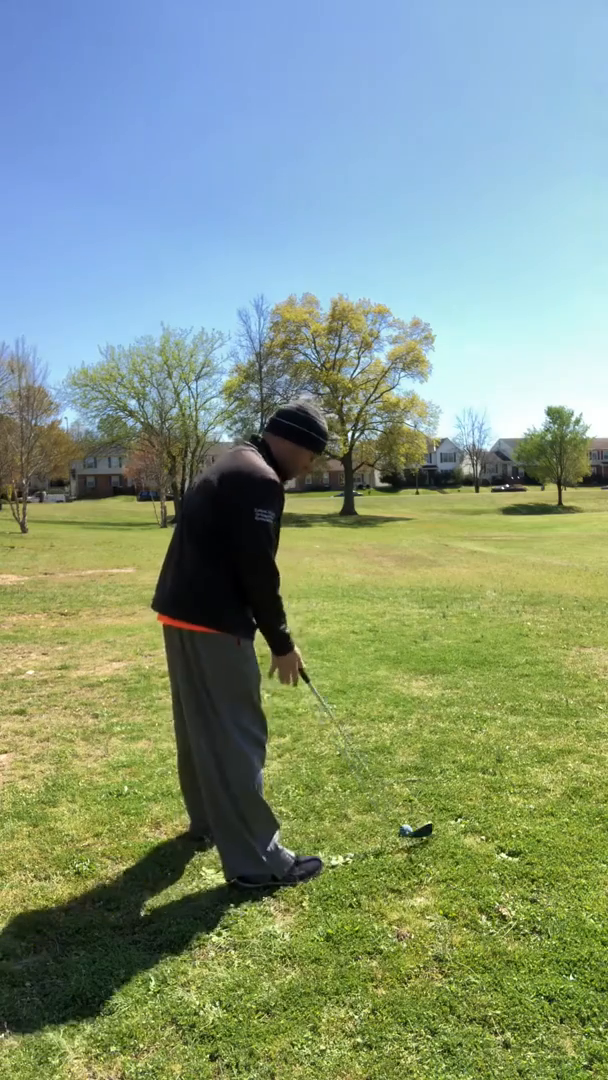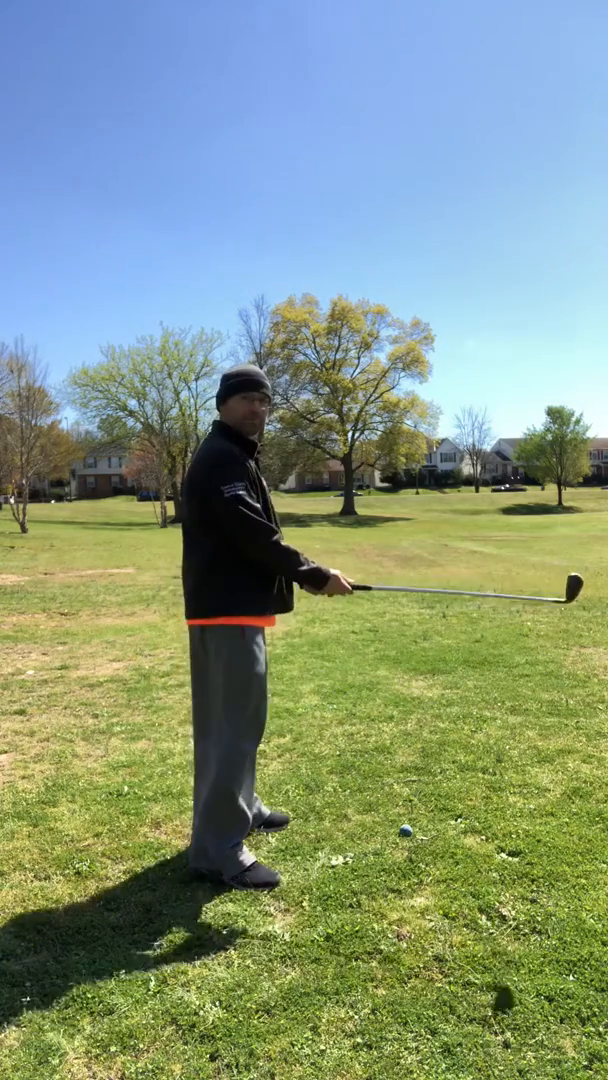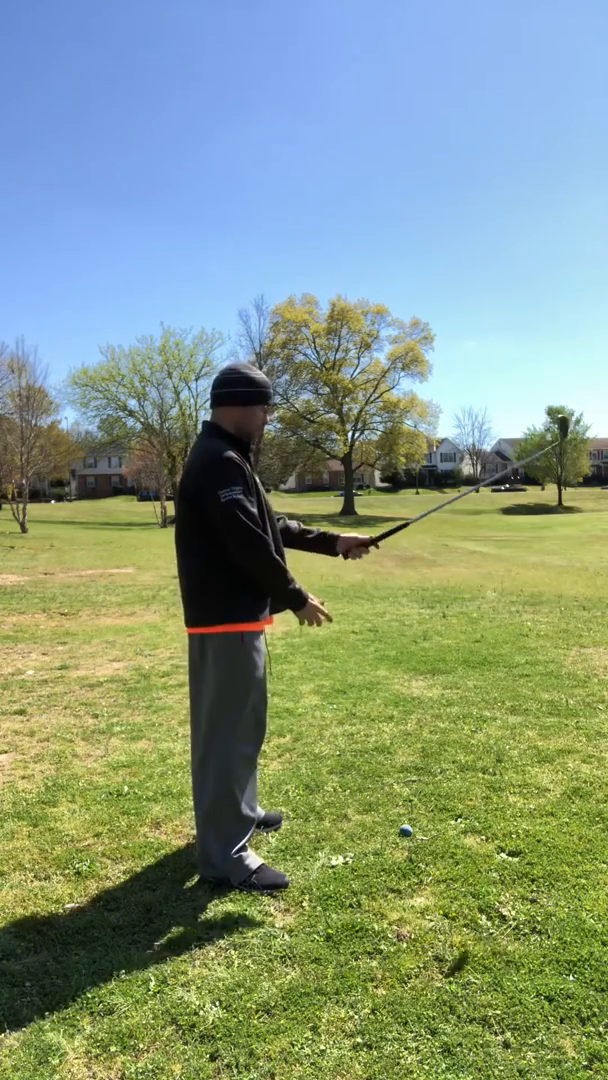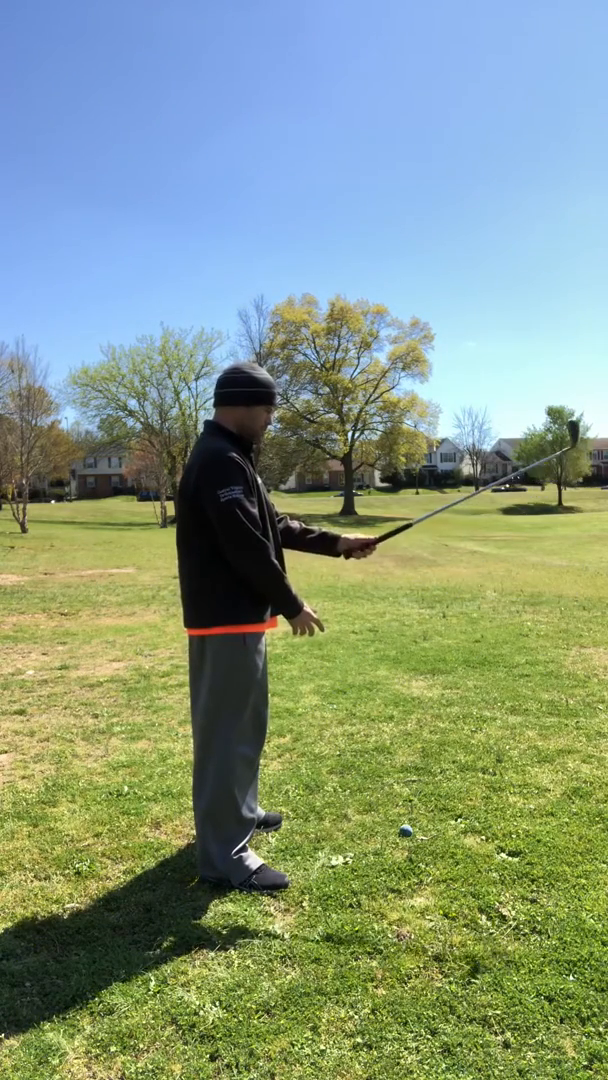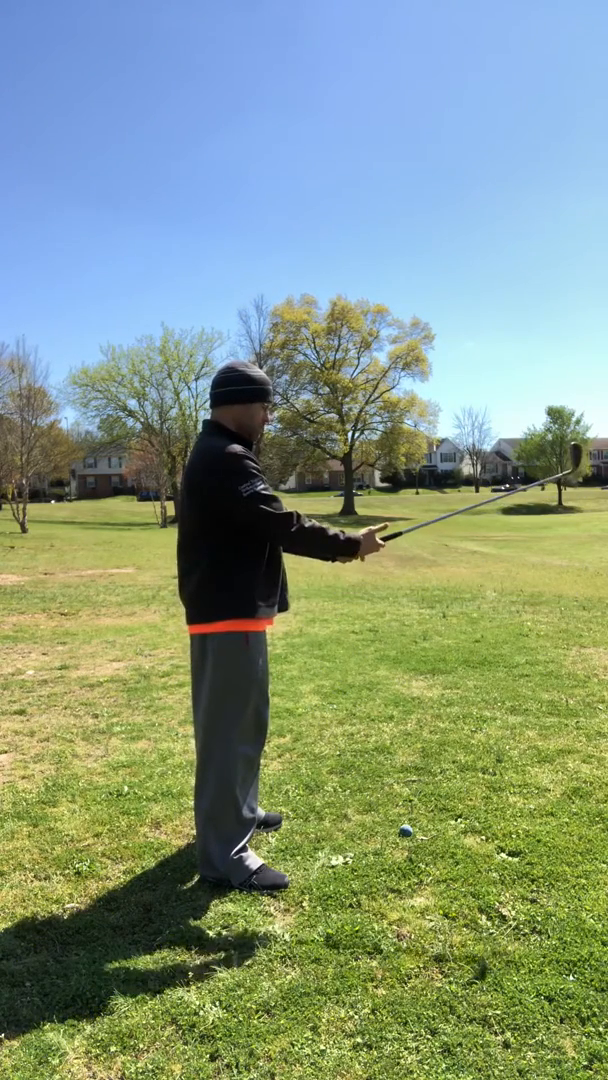
dt=1s
person 1, frame 1
left shoulder: (234, 465)
right shoulder: (259, 479)
right elbow: (256, 567)
left wrist: (271, 623)
right wrist: (281, 641)
left hip: (185, 610)
right hip: (212, 618)
left knee: (202, 723)
right knee: (238, 733)
left ankle: (208, 817)
right ankle: (257, 857)
person 1, frame 2
left shoulder: (240, 458)
right shoulder: (220, 458)
left elbow: (257, 537)
right elbow: (253, 536)
left wrist: (305, 573)
right wrist: (315, 574)
left hip: (241, 605)
right hip: (227, 611)
left knee: (239, 718)
right knee: (235, 723)
left ankle: (242, 807)
right ankle: (218, 848)
person 1, frame 3
left shoulder: (225, 458)
right shoulder: (220, 463)
left elbow: (270, 525)
right elbow: (250, 545)
left wrist: (333, 542)
right wrist: (297, 599)
left hip: (232, 613)
right hip: (228, 617)
left knee: (239, 723)
right knee: (230, 728)
left ankle: (236, 812)
right ankle: (224, 853)
person 1, frame 4
left shoulder: (230, 458)
right shoulder: (219, 461)
left elbow: (273, 527)
right elbow: (248, 547)
left wrist: (336, 543)
right wrist: (292, 606)
left hip: (238, 613)
right hip: (227, 618)
left knee: (242, 724)
right knee: (228, 730)
left ankle: (238, 813)
right ankle: (224, 854)
person 1, frame 5
left shoulder: (219, 454)
right shoulder: (226, 459)
left elbow: (265, 528)
right elbow: (279, 524)
left wrist: (338, 546)
right wrist: (350, 544)
left hip: (233, 608)
right hip: (227, 615)
left knee: (243, 723)
right knee: (227, 730)
left ankle: (238, 812)
right ankle: (224, 855)
